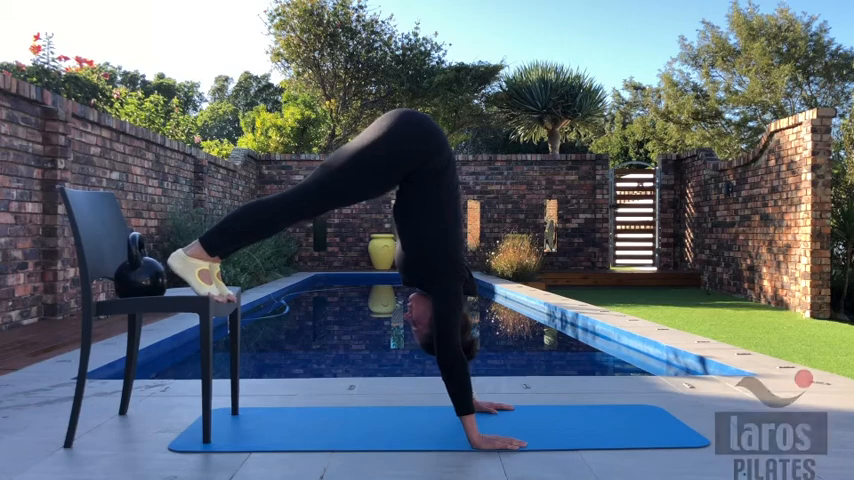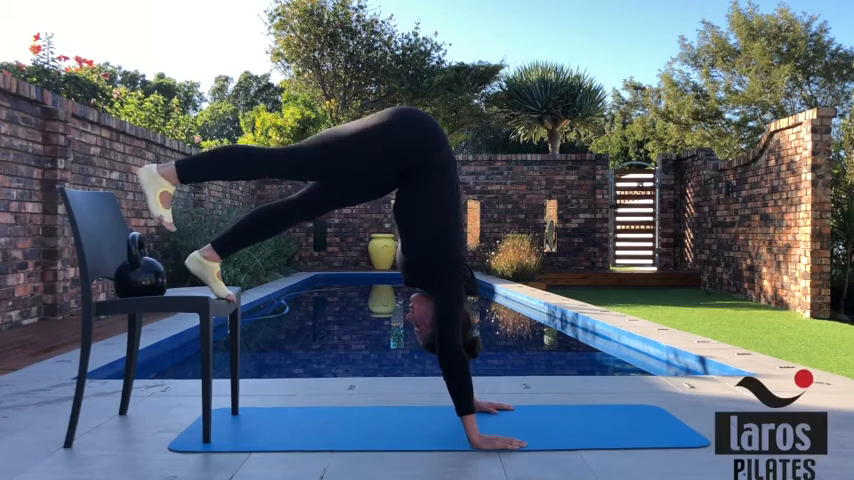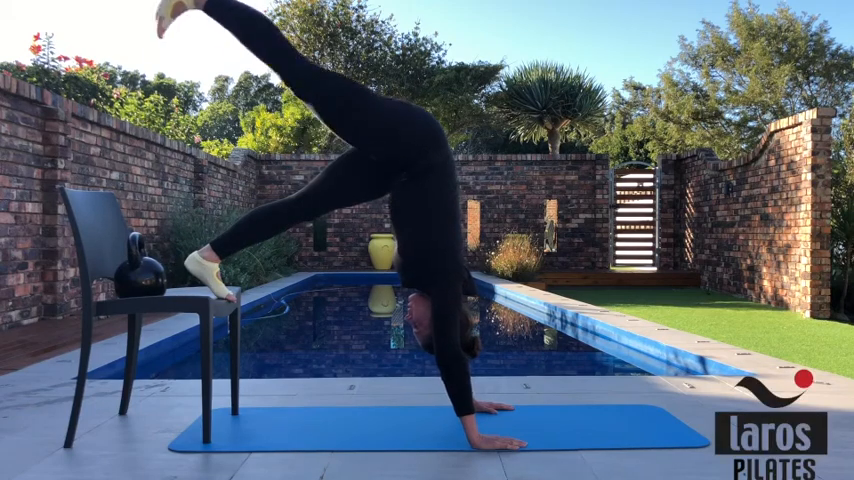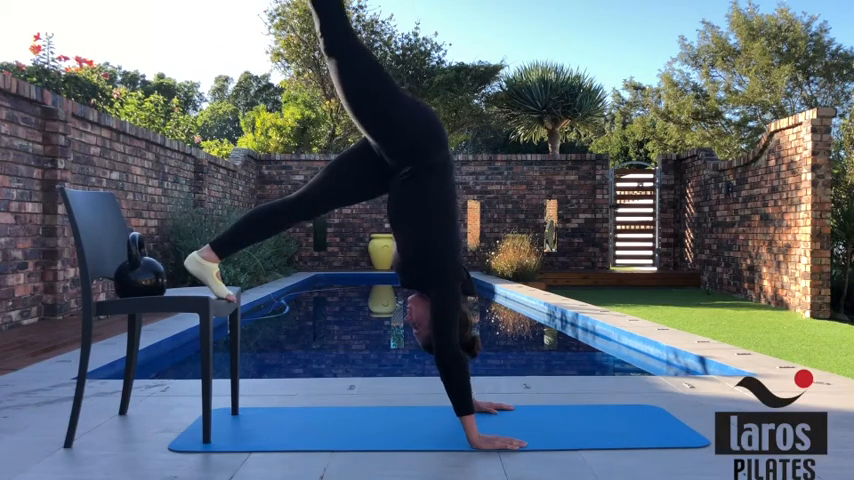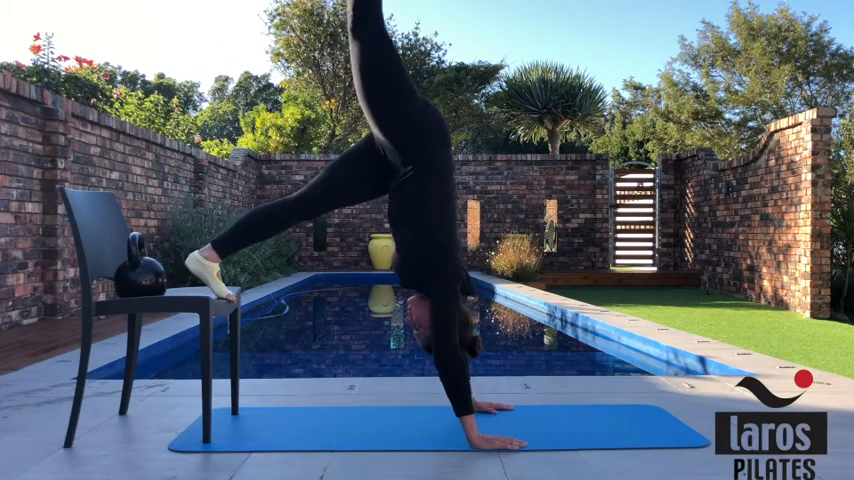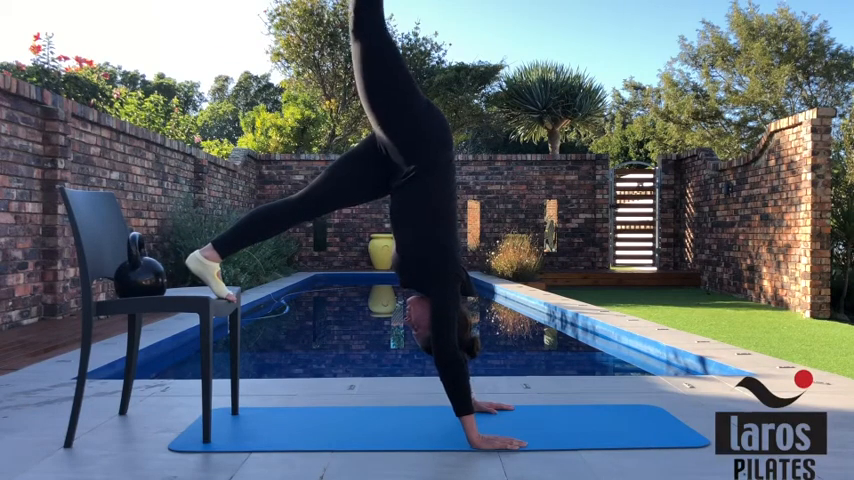
dt=0.7s
person 1, frame 1
left shoulder: (442, 276)
right shoulder: (443, 280)
left elbow: (450, 349)
right elbow: (449, 353)
left wrist: (471, 401)
left hip: (413, 145)
right hip: (410, 141)
left knee: (308, 201)
right knee: (304, 198)
left ankle: (211, 257)
right ankle: (196, 254)
person 1, frame 2
left shoulder: (443, 276)
right shoulder: (445, 279)
left elbow: (450, 349)
right elbow: (449, 351)
left wrist: (471, 402)
right wrist: (474, 434)
left hip: (409, 154)
right hip: (409, 141)
left knee: (302, 205)
right knee: (284, 163)
left ankle: (209, 256)
right ankle: (169, 175)
person 1, frame 3
left shoulder: (442, 281)
right shoulder: (442, 284)
left elbow: (448, 350)
right elbow: (447, 351)
left wrist: (471, 403)
right wrist: (473, 433)
left hip: (400, 157)
right hip: (403, 143)
left knee: (301, 205)
right knee: (299, 75)
left ankle: (208, 256)
person 1, frame 4
left shoulder: (440, 278)
right shoulder: (441, 279)
left elbow: (449, 348)
right elbow: (448, 350)
left wrist: (471, 401)
right wrist: (474, 434)
left hip: (401, 155)
right hip: (405, 144)
left knee: (303, 204)
right knee: (339, 43)
left ankle: (208, 257)
person 1, frame 5
left shoulder: (440, 280)
right shoulder: (439, 281)
left elbow: (447, 349)
right elbow: (447, 351)
left wrist: (470, 400)
right wrist: (473, 434)
left hip: (404, 154)
right hip: (410, 146)
left knee: (303, 204)
left ankle: (209, 256)
person 1, frame 6
left shoulder: (439, 280)
right shoulder: (440, 282)
left elbow: (447, 349)
right elbow: (446, 350)
left wrist: (469, 400)
right wrist: (473, 434)
left hip: (404, 155)
right hip: (413, 144)
left knee: (305, 203)
left ankle: (209, 255)
